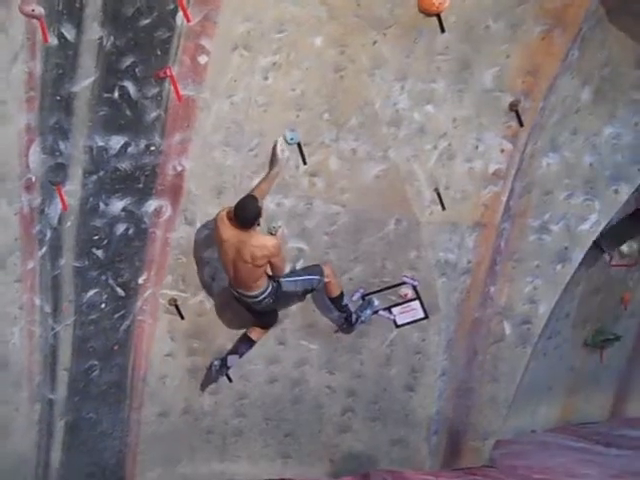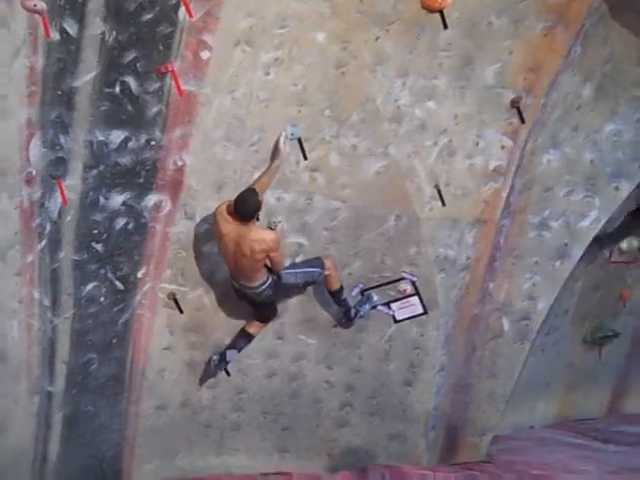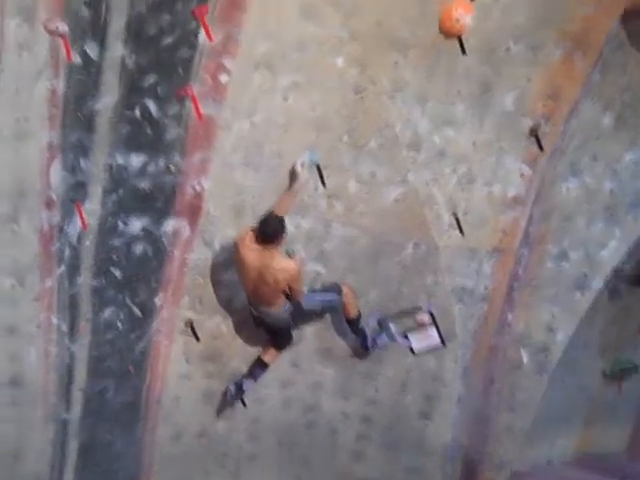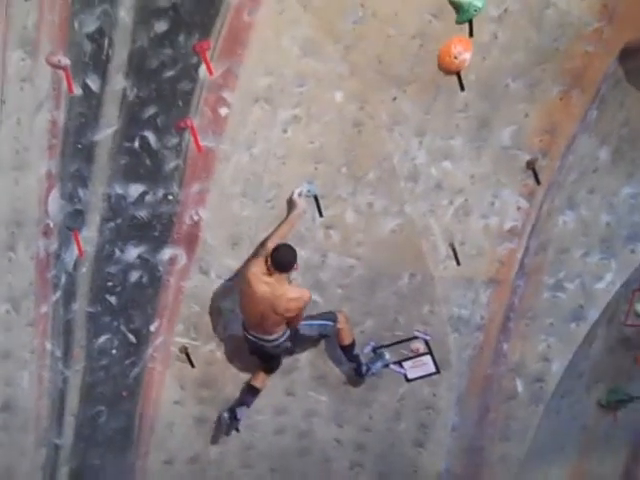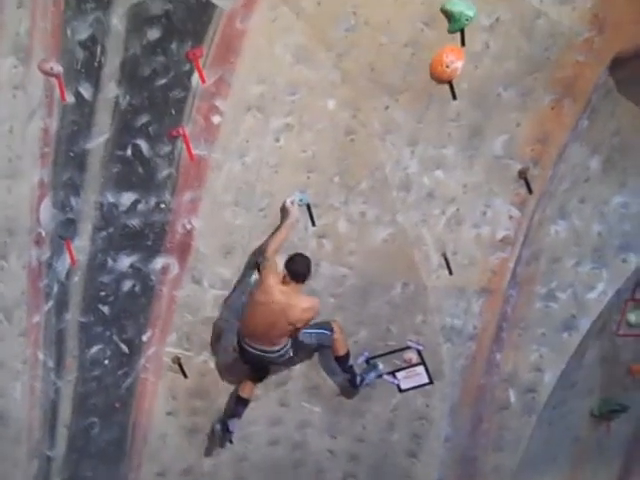
dt=0.2s
person 1, frame 1
left shoulder: (222, 220)
right shoulder: (268, 245)
left elbow: (251, 198)
right elbow: (280, 273)
left wrist: (275, 167)
left hip: (240, 294)
right hip: (264, 296)
left knee: (264, 323)
right knee: (326, 272)
left ankle: (223, 363)
right ankle: (348, 318)
person 1, frame 2
left shoulder: (222, 214)
right shoulder: (267, 239)
left elbow: (252, 190)
right elbow: (279, 268)
left hip: (240, 285)
right hip: (263, 288)
left knee: (263, 317)
right knee: (327, 266)
left ankle: (222, 358)
right ankle: (347, 311)
person 1, frame 3
left shoulder: (244, 242)
right shoulder: (289, 268)
left elbow: (272, 215)
right elbow: (298, 297)
left wrist: (297, 184)
left hip: (257, 311)
right hip: (281, 315)
left knee: (278, 344)
right knee: (344, 292)
left ankle: (239, 388)
right ankle: (363, 341)
person 1, frame 4
left shoulder: (252, 271)
right shoulder: (299, 296)
right elbow: (295, 323)
left hip: (251, 336)
right hip: (277, 342)
left knee: (267, 368)
right knee: (340, 320)
left ankle: (233, 414)
right ankle: (358, 367)
person 1, frame 5
left shoulder: (268, 280)
right shoulder: (310, 306)
right elbow: (296, 329)
left hip: (248, 347)
right hip: (278, 352)
left knee: (254, 377)
right knee: (335, 330)
left ankle: (228, 426)
right ankle: (351, 377)
